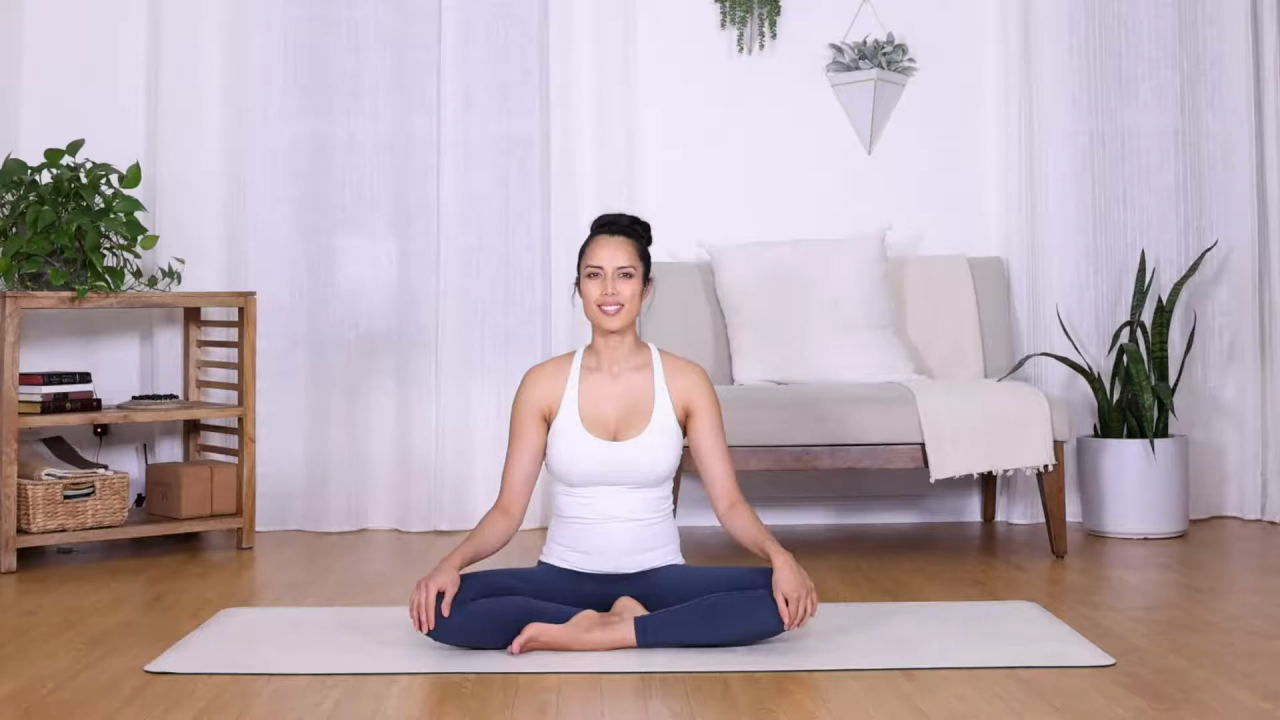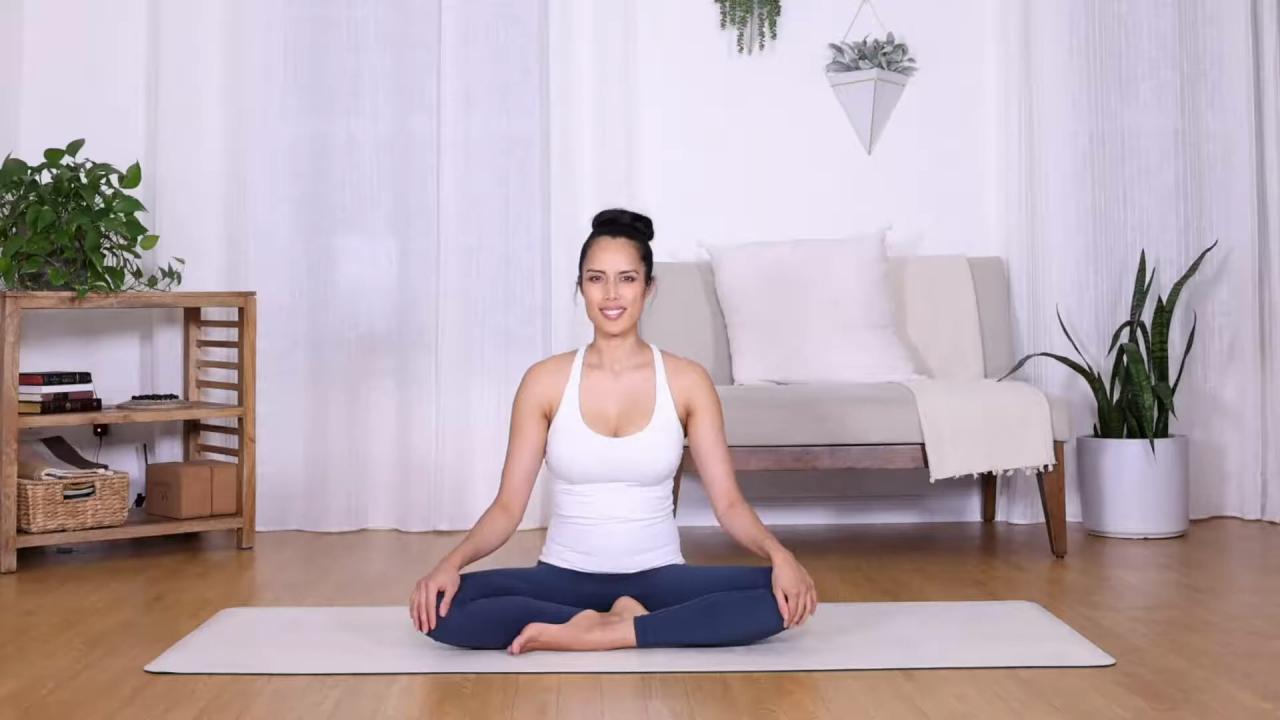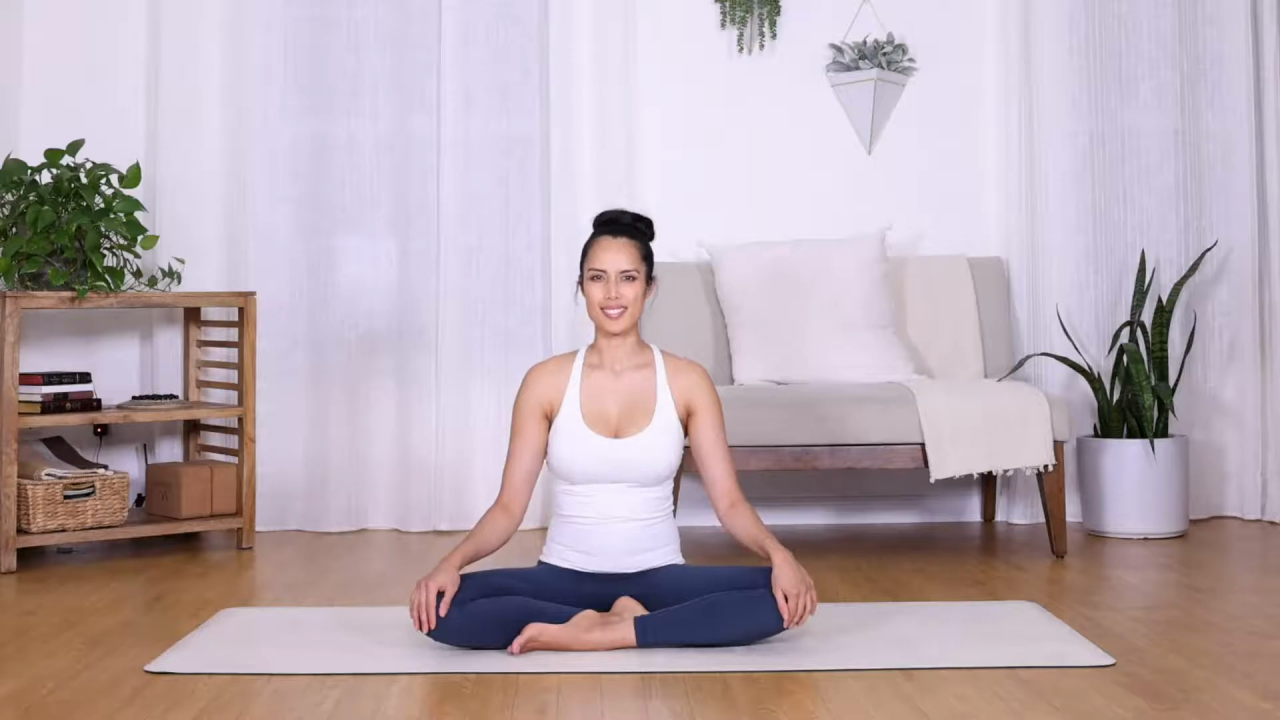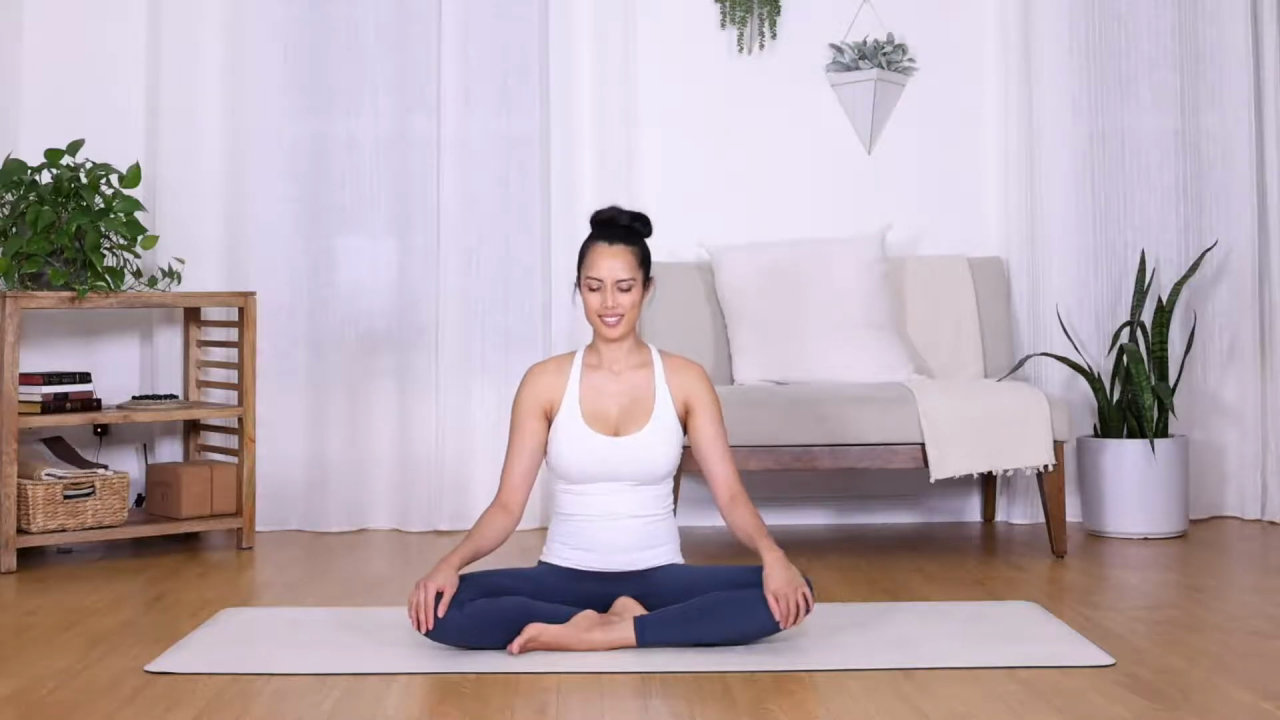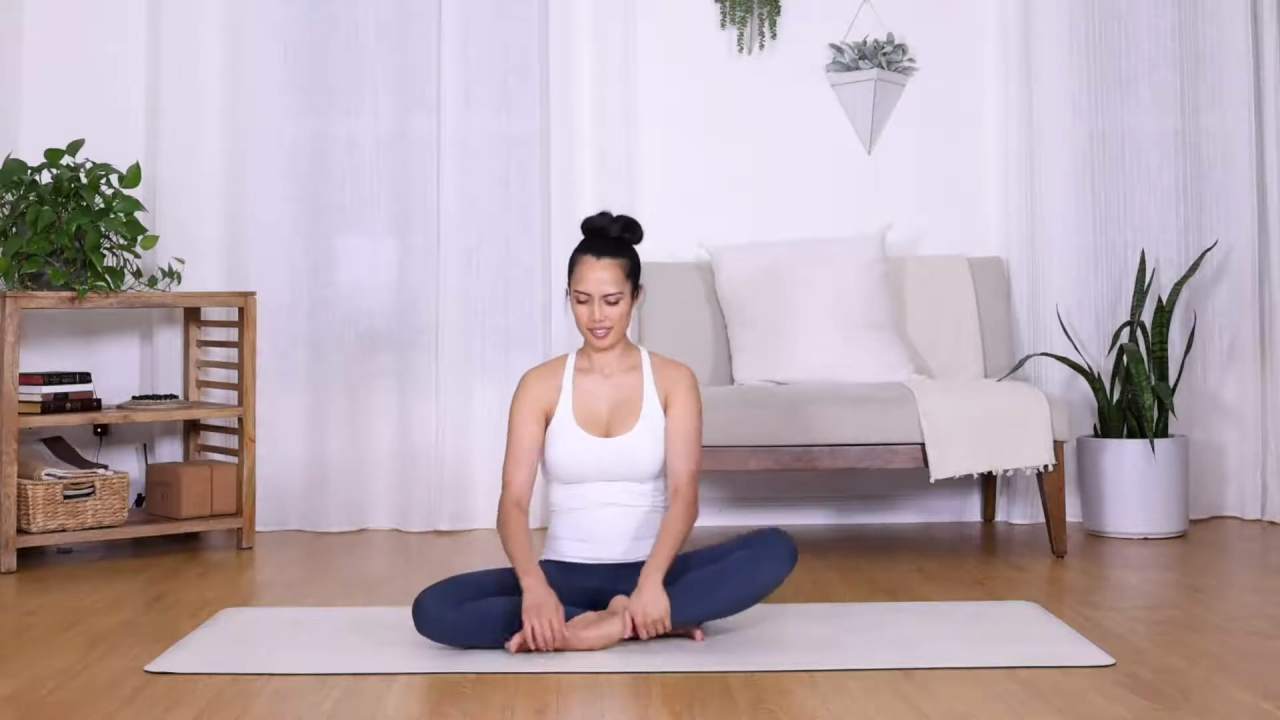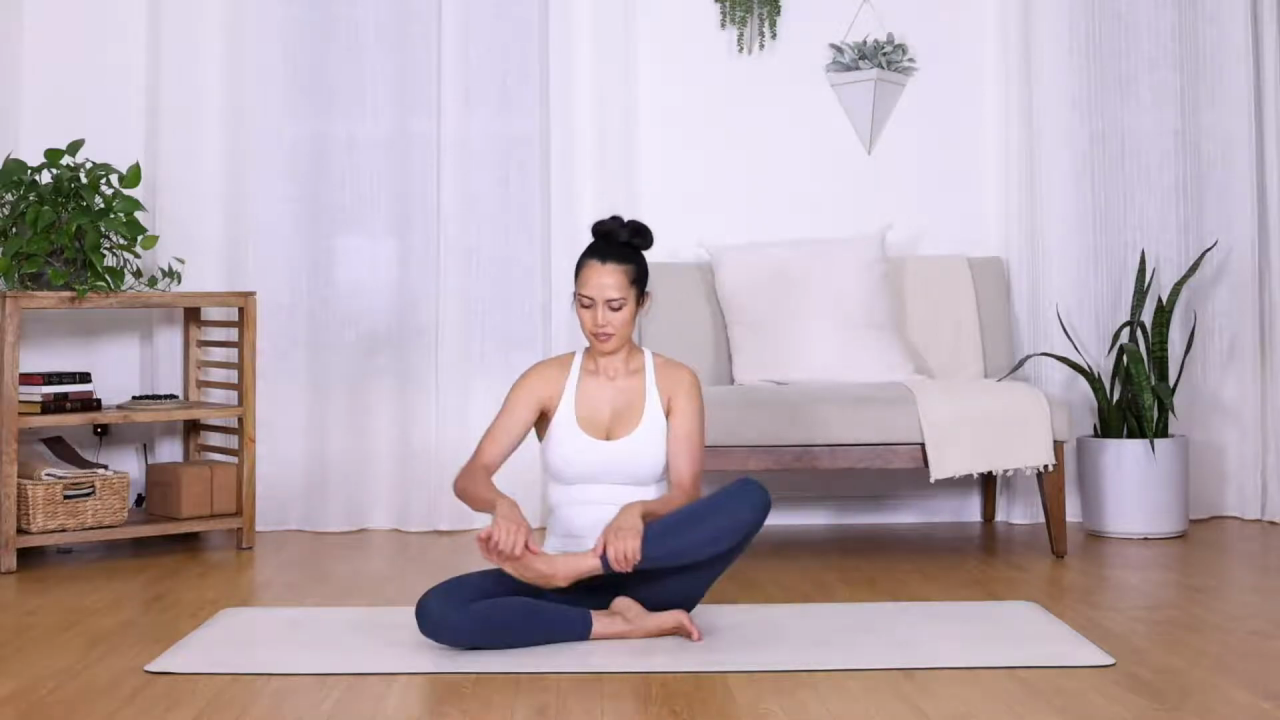
dt=0.5s
person 1, frame 1
left shoulder: (686, 380)
right shoulder: (544, 382)
left elbow: (729, 501)
right elbow: (508, 509)
left wrist: (780, 557)
right wrist: (450, 563)
left hip: (658, 577)
right hip: (566, 576)
left knee: (783, 599)
right knee: (441, 608)
left ankle: (598, 633)
right ankle: (627, 620)
person 1, frame 2
left shoulder: (687, 380)
right shoulder: (545, 380)
left elbow: (728, 503)
right elbow: (508, 506)
left wrist: (779, 555)
right wrist: (451, 562)
left hip: (657, 576)
right hip: (565, 576)
left knee: (784, 596)
right knee: (440, 607)
left ankle: (592, 633)
right ankle: (618, 622)
person 1, frame 3
left shoulder: (687, 381)
right shoulder: (546, 381)
left elbow: (729, 501)
right elbow: (509, 506)
left wrist: (779, 555)
right wrist: (451, 563)
left hip: (657, 577)
right hip: (565, 576)
left knee: (782, 596)
right knee: (440, 609)
left ankle: (601, 631)
right ankle: (621, 621)
person 1, frame 4
left shoulder: (686, 380)
right shoulder: (545, 381)
left elbow: (730, 494)
right elbow: (508, 503)
left wrist: (771, 552)
right wrist: (452, 562)
left hip: (657, 577)
right hip: (566, 577)
left knee: (787, 591)
right knee: (436, 609)
left ankle: (599, 633)
person 1, frame 5
left shoulder: (673, 380)
right shoulder: (540, 385)
left elbow: (684, 494)
right elbow: (513, 501)
left wrist: (652, 579)
right wrist: (534, 585)
left hip: (651, 572)
right hip: (567, 574)
left knee: (776, 550)
right knee: (432, 609)
left ankle: (607, 628)
right ankle: (635, 622)
person 1, frame 6
left shoulder: (675, 381)
right shoulder: (547, 380)
left elbow: (686, 496)
right elbow: (469, 478)
left wrist: (638, 513)
right wrist: (503, 506)
left hip: (652, 576)
right hip: (564, 577)
left knee: (749, 497)
right knee: (436, 612)
left ankle: (566, 566)
right ankle: (617, 623)
